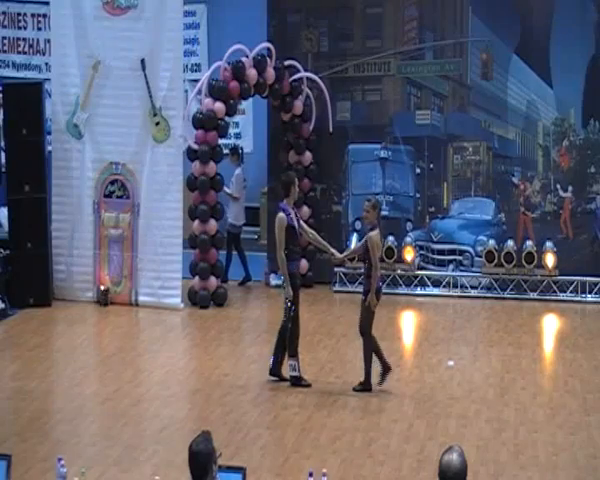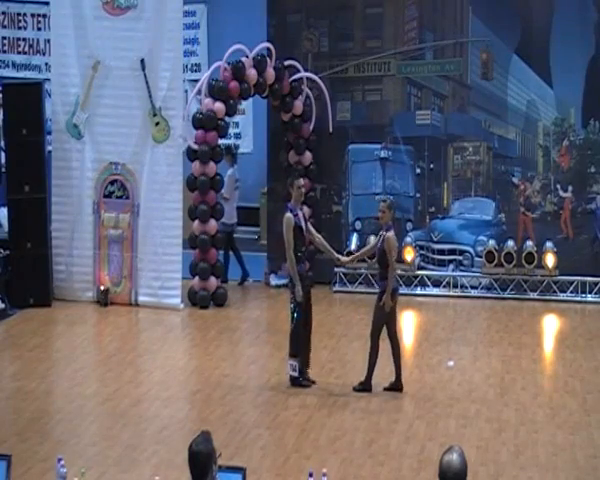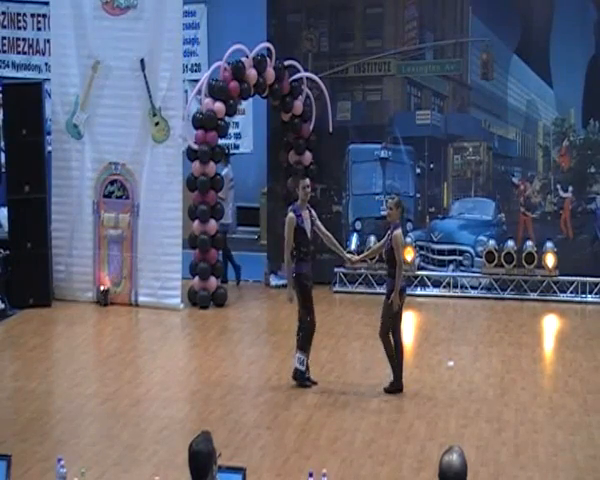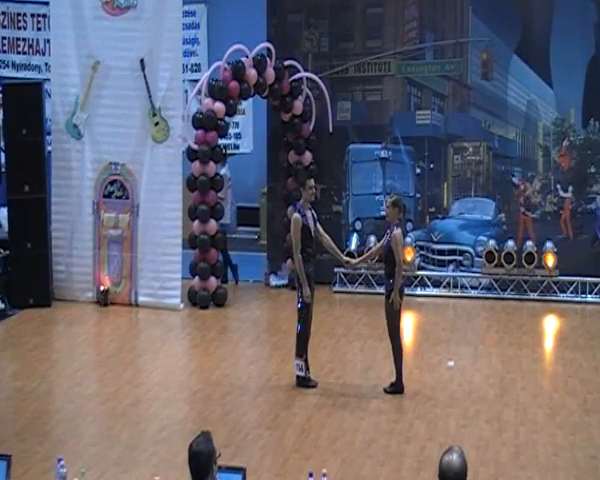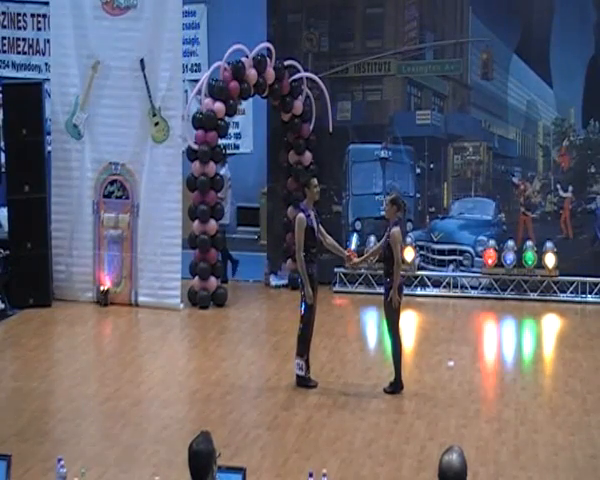
dt=0.5s
person 1, frame 1
left shoulder: (293, 212)
right shoulder: (282, 216)
left elbow: (310, 234)
right elbow: (280, 253)
left wrist: (330, 250)
right wrist: (287, 285)
left hip: (295, 272)
right hip: (289, 273)
left knee: (288, 321)
right knee: (293, 323)
left ankle: (276, 367)
right ankle: (294, 374)
person 1, frame 2
left shoulder: (301, 213)
right shoulder: (289, 216)
left elbow: (316, 238)
right elbow: (289, 253)
left wrist: (335, 255)
right wrist: (297, 285)
left hip: (305, 271)
right hip: (296, 274)
left knee: (307, 322)
right knee: (298, 323)
left ankle: (302, 367)
right ankle: (295, 374)
person 1, frame 3
left shoulder: (311, 212)
right shoulder: (292, 216)
left elbow: (325, 235)
right elbow: (287, 253)
left wrist: (344, 255)
right wrist: (289, 285)
left hip: (308, 269)
right hip: (299, 271)
left knee: (304, 321)
right knee: (309, 320)
left ankle: (302, 369)
right ankle: (299, 369)
person 1, frame 4
left shoulder: (311, 212)
right shoulder: (297, 217)
left elbow: (324, 238)
right elbow: (296, 254)
left wrist: (342, 258)
right wrist: (304, 285)
left hip: (311, 269)
right hip: (303, 272)
left knee: (307, 322)
right knee: (304, 322)
left ankle: (304, 370)
right ankle: (301, 374)
person 1, frame 5
left shoulder: (313, 213)
right shoulder: (302, 217)
left elbow: (326, 239)
right elbow: (299, 254)
left wrist: (345, 254)
right wrist: (307, 286)
left hip: (314, 271)
right hip: (307, 273)
left knee: (310, 323)
right knee: (306, 323)
left ankle: (305, 371)
right ankle: (301, 375)
person 2, frame 1
left shoulder: (373, 235)
right shoulder: (371, 233)
left elbow: (375, 266)
right elbow: (359, 248)
left wrist: (372, 294)
right wrist: (342, 256)
left hip: (372, 288)
right hip: (370, 286)
left knee: (366, 333)
right knee: (365, 331)
left ankle: (367, 382)
right ankle: (385, 365)
person 2, frame 2
left shoulder: (389, 236)
right shoulder: (383, 234)
left elbow: (392, 267)
right elbow: (369, 250)
left wrist: (387, 294)
right wrist: (349, 259)
left hip: (387, 289)
right hip: (387, 289)
left knee: (375, 334)
right knee: (392, 334)
left ankle: (367, 381)
right ankle: (398, 381)
person 2, frame 3
left shoulder: (397, 233)
right shoulder: (391, 231)
left elbow: (400, 264)
right elbow: (378, 248)
left wrist: (396, 293)
right wrist: (358, 258)
left hip: (395, 288)
right hip: (392, 286)
left knee: (385, 333)
right knee: (395, 334)
left ankle: (397, 381)
right ankle: (397, 380)
person 2, frame 4
left shoulder: (396, 232)
right shoulder: (390, 230)
left elbow: (400, 264)
right elbow: (377, 250)
left wrist: (396, 291)
right wrist: (357, 261)
left hip: (394, 287)
right hip: (390, 285)
left knee: (394, 334)
right knee: (393, 334)
left ankle: (398, 383)
right ankle: (398, 380)
person 2, frame 5
left shoulder: (395, 230)
right shoulder: (391, 229)
left elbow: (398, 262)
right elbow: (378, 248)
left wrist: (394, 290)
right wrist: (360, 260)
left hip: (393, 286)
right hip: (389, 284)
left knee: (393, 333)
right knee: (393, 333)
left ankle: (397, 382)
right ankle: (397, 380)
person 3, frame 1
left shoulder: (237, 173)
right shoulder: (239, 172)
left elbow: (236, 196)
left wrist: (224, 189)
right wrist: (227, 189)
left hip: (235, 217)
right hip: (237, 216)
left knee: (229, 246)
right knee: (237, 246)
left ankle: (225, 275)
right ankle: (247, 274)
person 3, frame 2
left shoulder: (230, 173)
right shoulder: (234, 171)
left elbow: (226, 196)
left hip: (227, 216)
right hip: (231, 215)
left knee: (226, 246)
right knee: (232, 245)
left ankle: (225, 276)
right ankle: (244, 272)
person 3, frame 3
left shoulder: (225, 173)
right shoulder: (229, 171)
left elbow: (222, 196)
left hip: (224, 216)
right hip: (227, 215)
left knee: (224, 246)
right knee: (224, 246)
right ankle: (235, 267)
person 3, frame 4
left shoulder: (223, 173)
right shoulder: (225, 170)
left elbow: (221, 196)
left hip: (223, 216)
right hip: (225, 216)
left knee: (222, 247)
right knee: (223, 246)
person 3, frame 5
left shoulder: (223, 173)
right shoulder: (226, 171)
left elbow: (221, 197)
left hip: (221, 216)
right hip: (224, 216)
left knee: (221, 245)
right knee: (222, 245)
left ankle: (224, 275)
